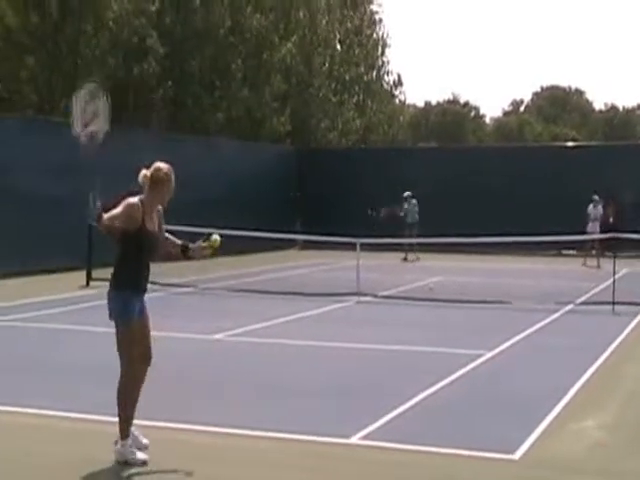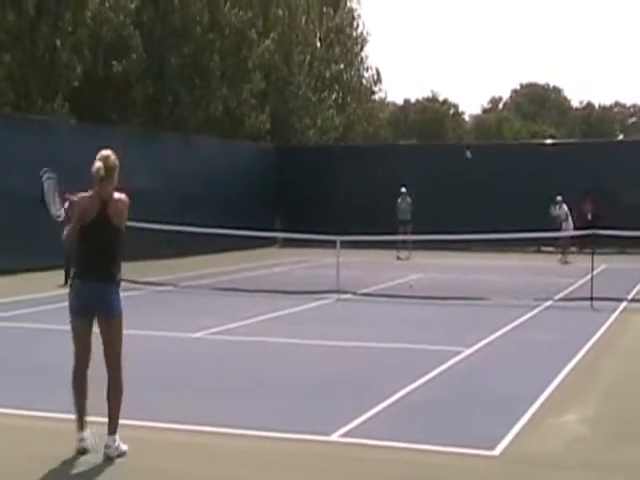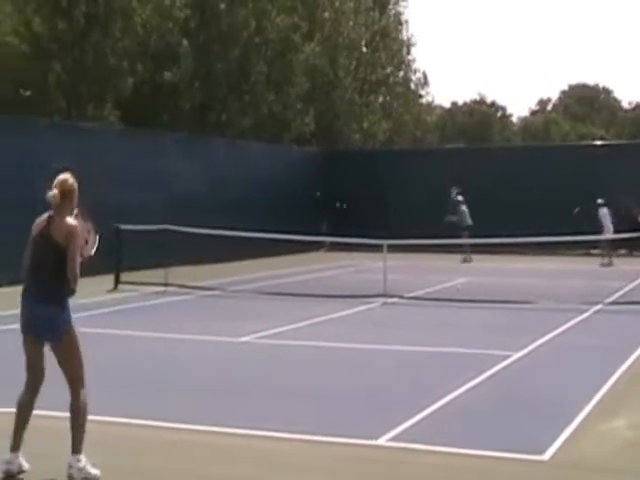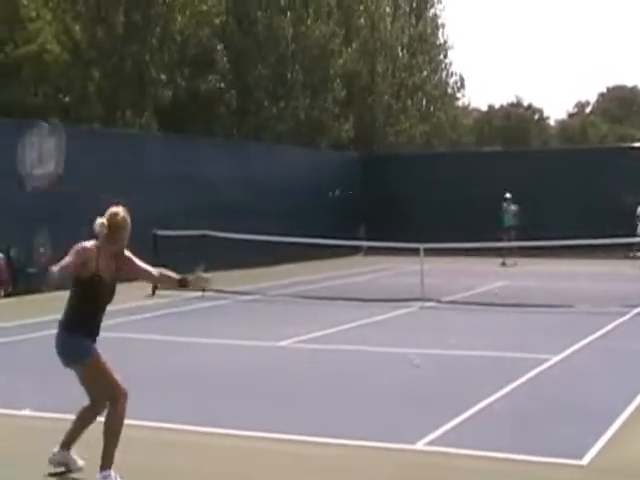
dt=1s
person 1, frame 1
left shoulder: (156, 212)
right shoulder: (132, 206)
right elbow: (107, 224)
left wrist: (188, 250)
right wrist: (100, 218)
left hip: (137, 294)
right hip: (123, 295)
left knee: (143, 361)
right knee: (131, 368)
left ankle: (127, 431)
right ankle: (124, 444)
person 1, frame 2
left shoulder: (82, 202)
right shoulder: (122, 202)
left elbow: (68, 239)
left hip: (81, 287)
right hip: (107, 289)
left knee: (81, 362)
right knee: (114, 367)
left ankle: (82, 433)
right ankle: (112, 440)
person 1, frame 3
left shoulder: (39, 223)
right shoulder: (72, 226)
left elbow: (27, 267)
right elbow: (72, 275)
left hip: (29, 306)
right hip: (54, 310)
left knee: (33, 382)
right knee: (77, 387)
person 1, frame 4
left shoulder: (121, 257)
right shoulder: (86, 250)
left elbow: (152, 273)
right elbow: (56, 273)
left wrist: (184, 281)
right wrist: (56, 271)
left hip: (81, 338)
right hip: (73, 339)
left knee: (99, 402)
right knee: (118, 397)
left ankle: (62, 452)
